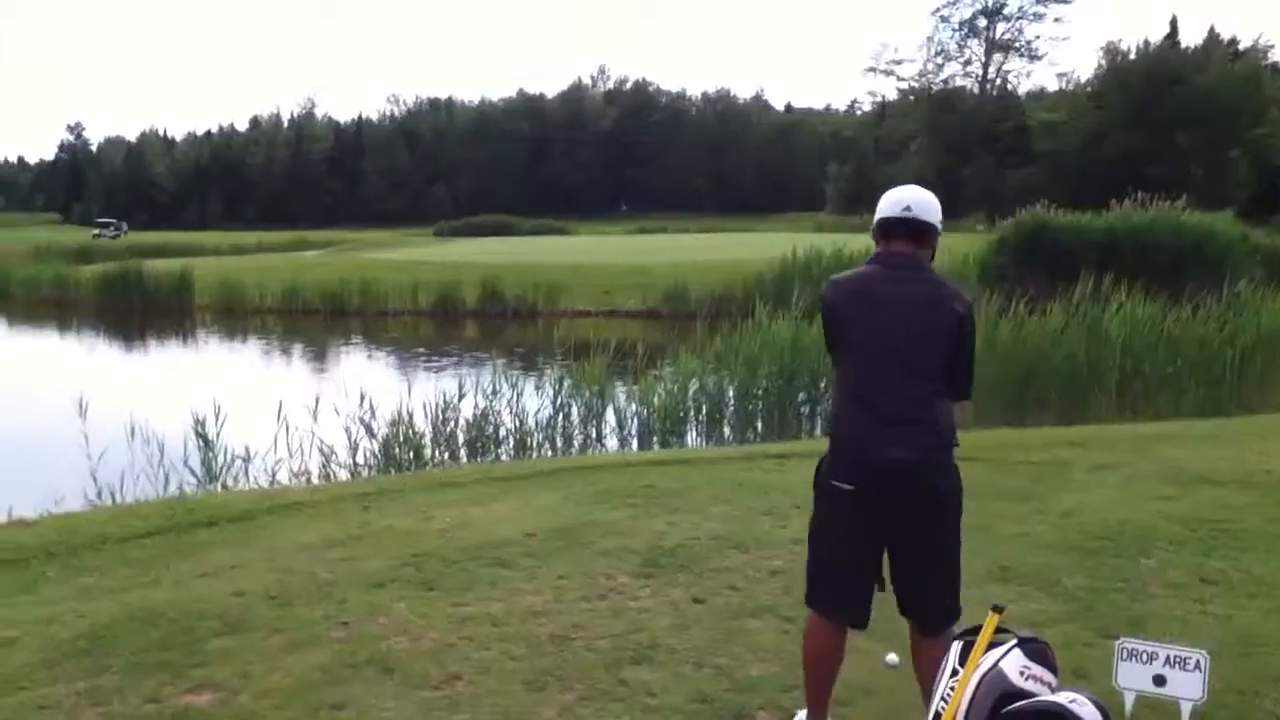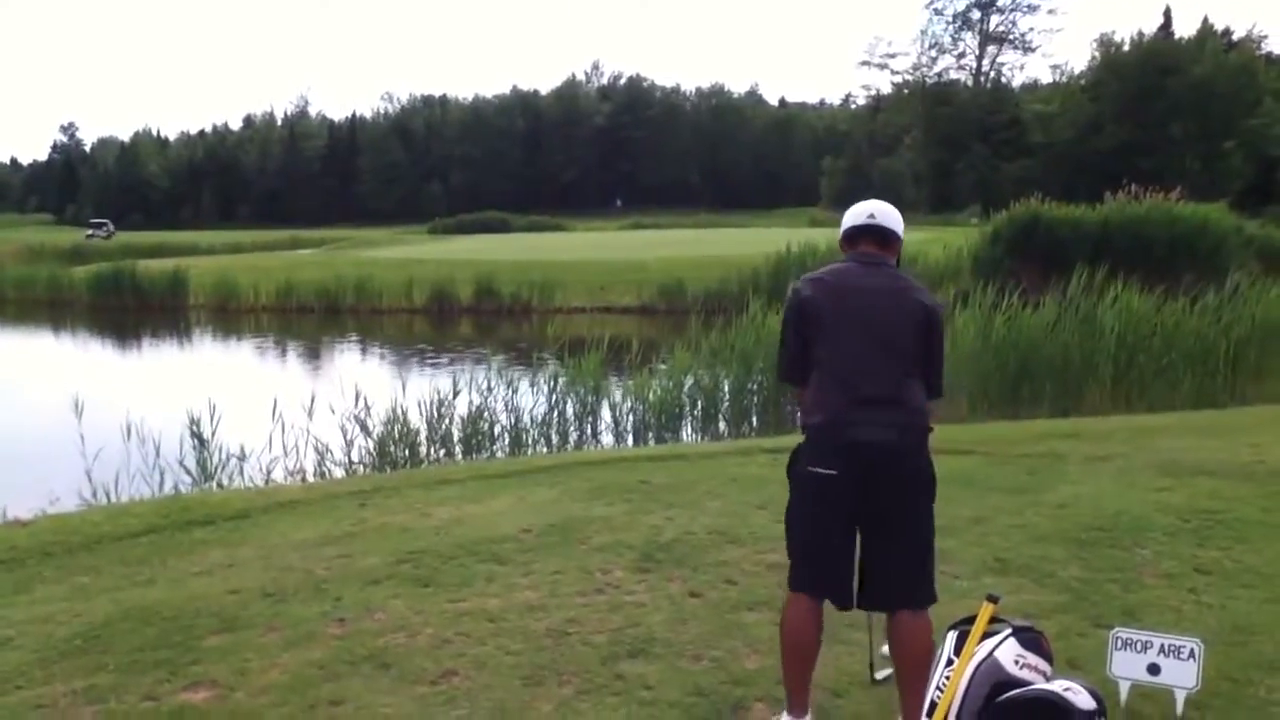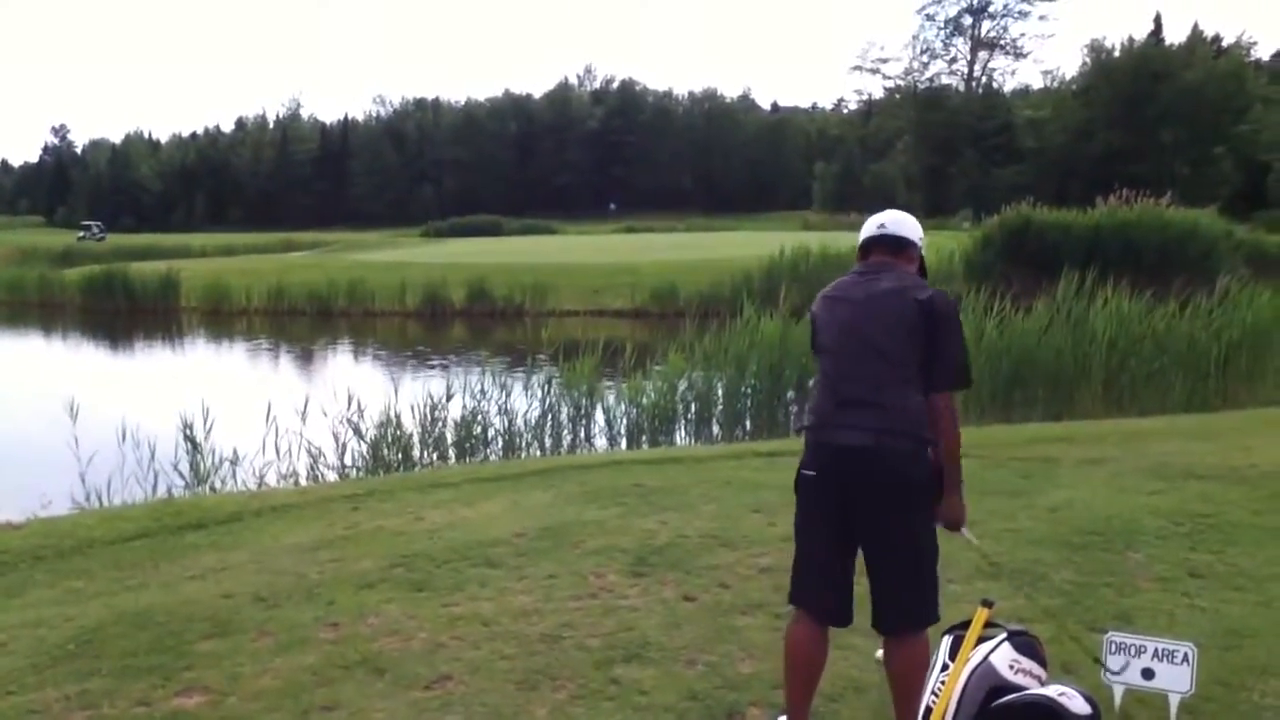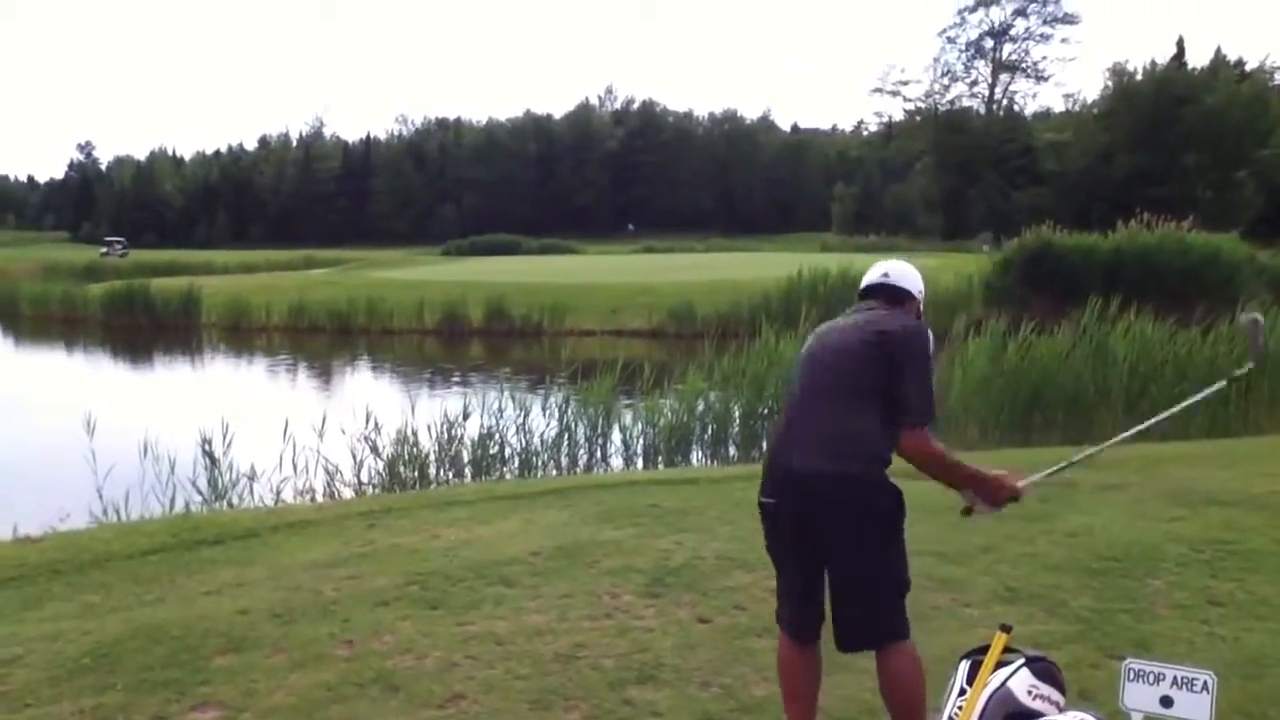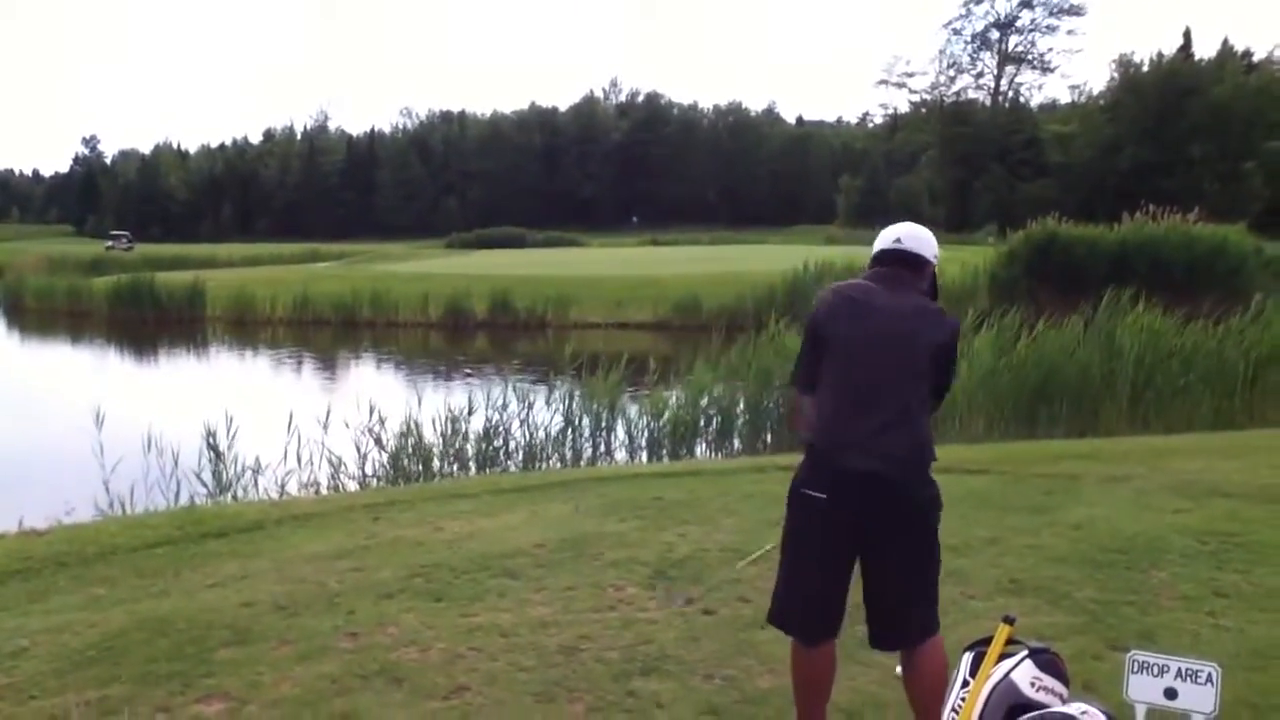
dt=1s
person 1, frame 1
left shoulder: (838, 293)
right shoulder: (953, 304)
right elbow: (955, 391)
left hip: (853, 466)
right hip: (927, 469)
left knee: (831, 608)
right knee: (934, 616)
person 1, frame 2
left shoulder: (809, 290)
right shoulder: (921, 300)
left elbow: (797, 382)
right elbow: (928, 390)
left hip: (829, 452)
right hip: (903, 453)
left knee: (807, 589)
right knee: (909, 598)
person 1, frame 3
left shoulder: (827, 299)
right shoulder: (931, 301)
right elbow: (941, 403)
right wrist: (950, 491)
left hip: (825, 459)
right hip: (893, 465)
left knee: (812, 606)
right knee: (905, 616)
person 1, frame 4
left shoulder: (826, 333)
right shoulder: (907, 333)
right elbow: (912, 442)
right wrist: (980, 482)
left hip: (782, 486)
right hip: (854, 491)
left knee: (798, 627)
right knee: (888, 634)
person 1, frame 5
left shoulder: (830, 302)
right shoulder: (940, 326)
left hip: (825, 481)
right hip: (903, 487)
left knee: (810, 626)
right knee: (915, 631)
